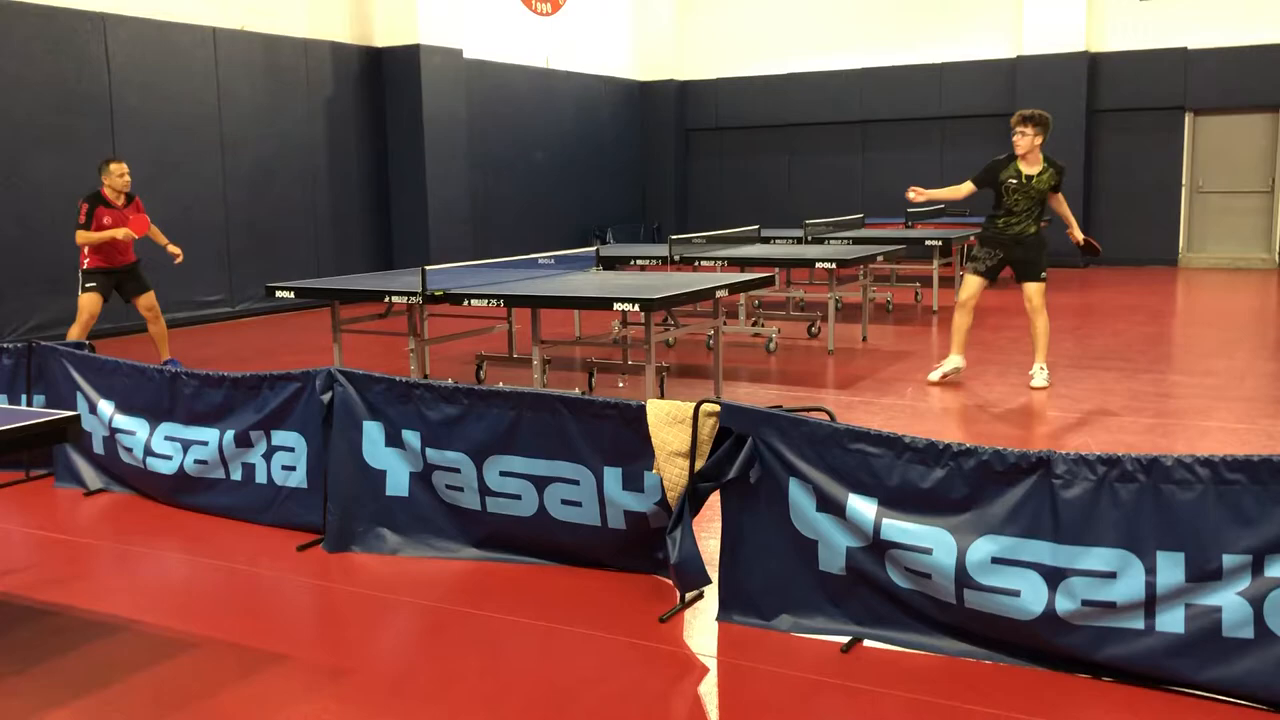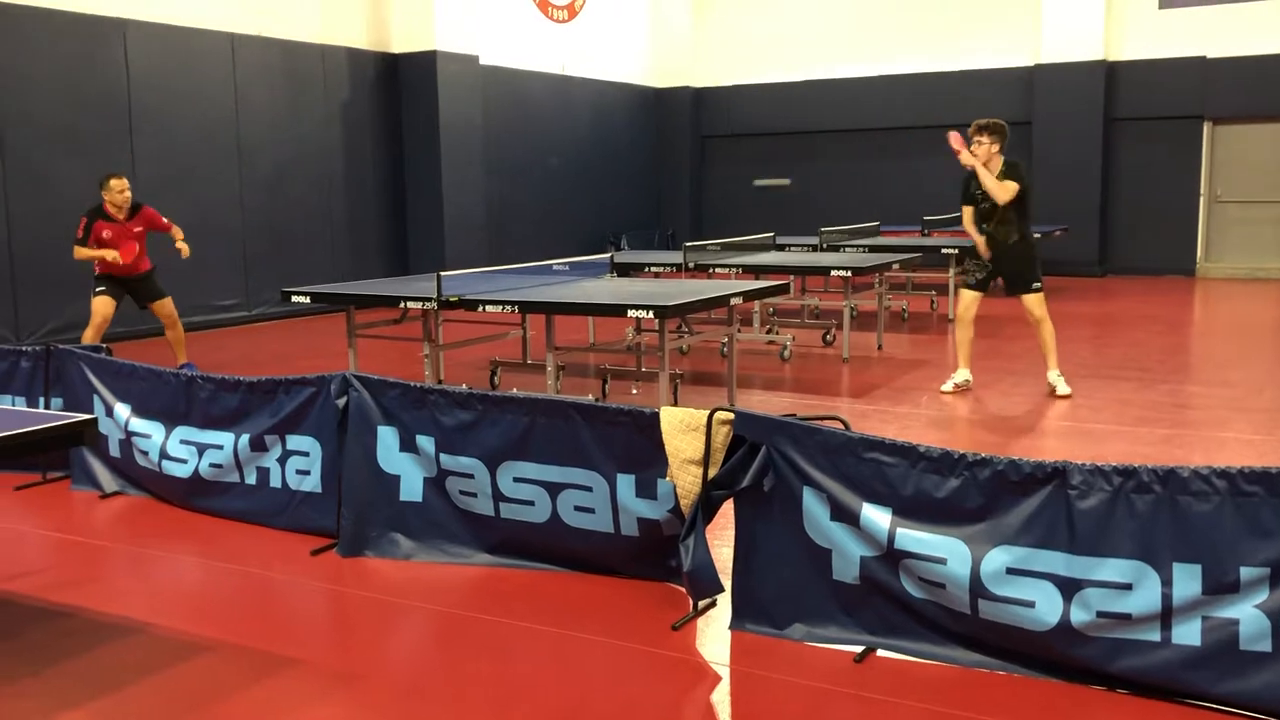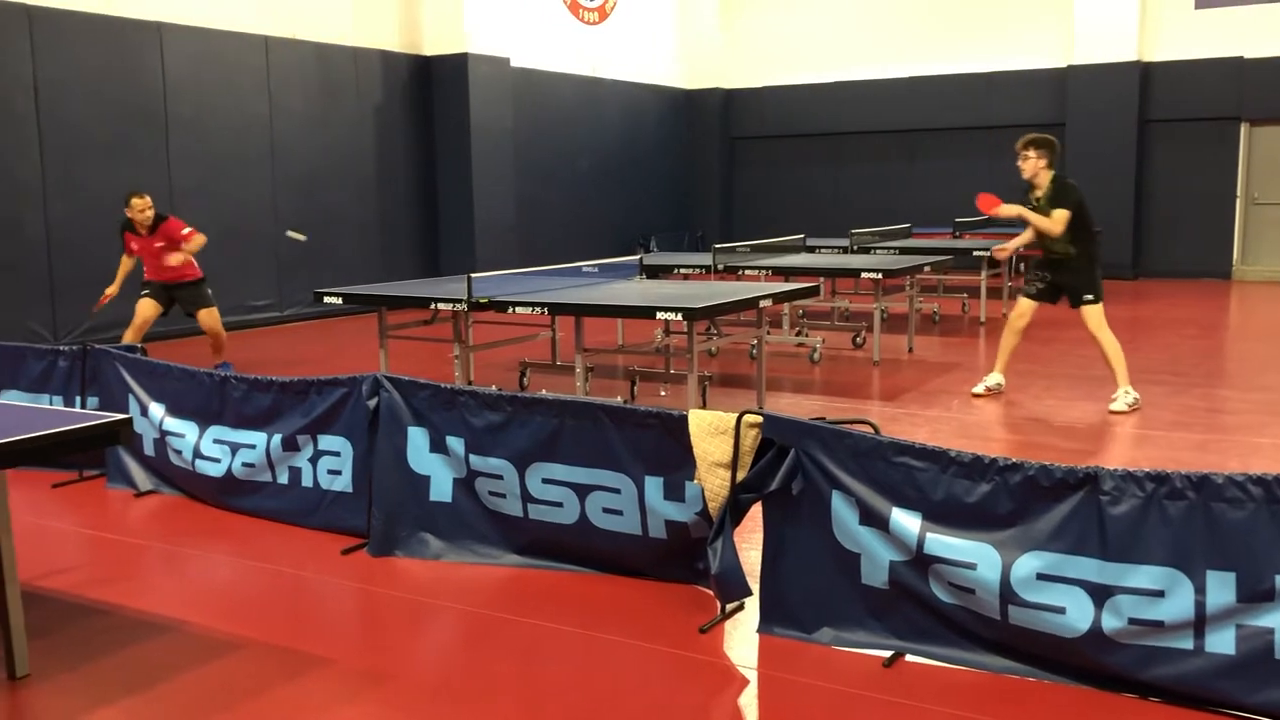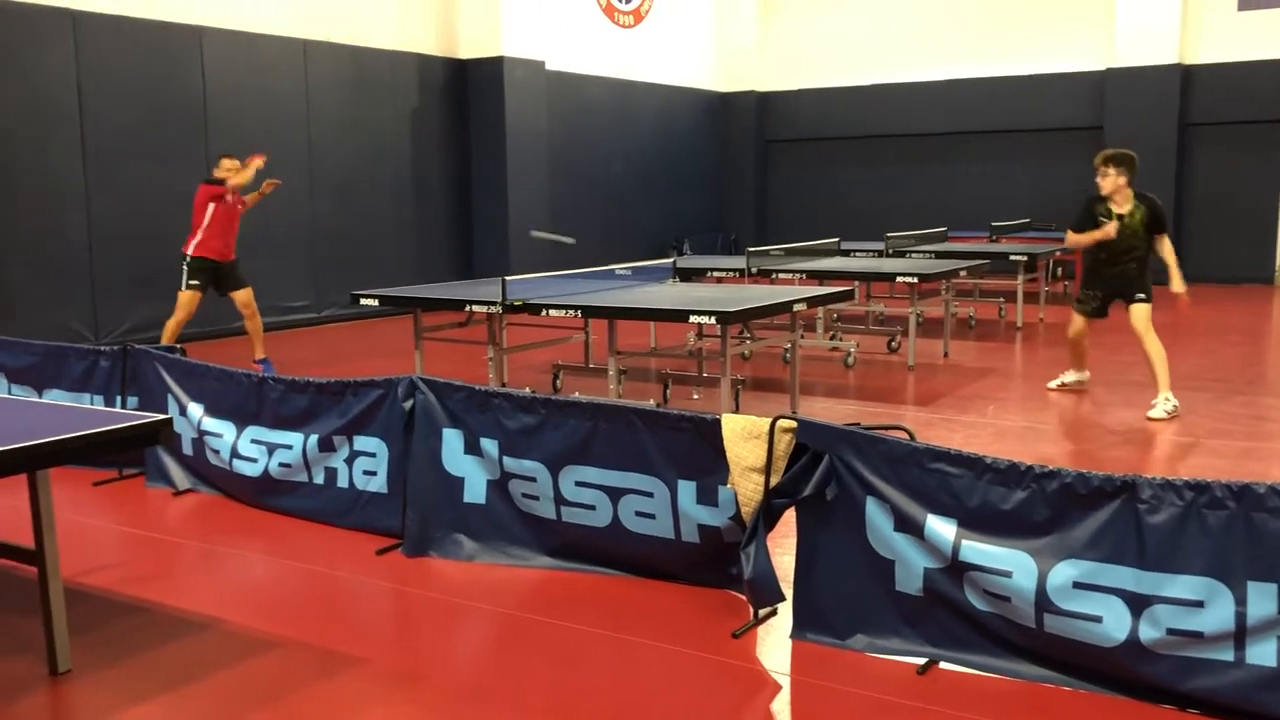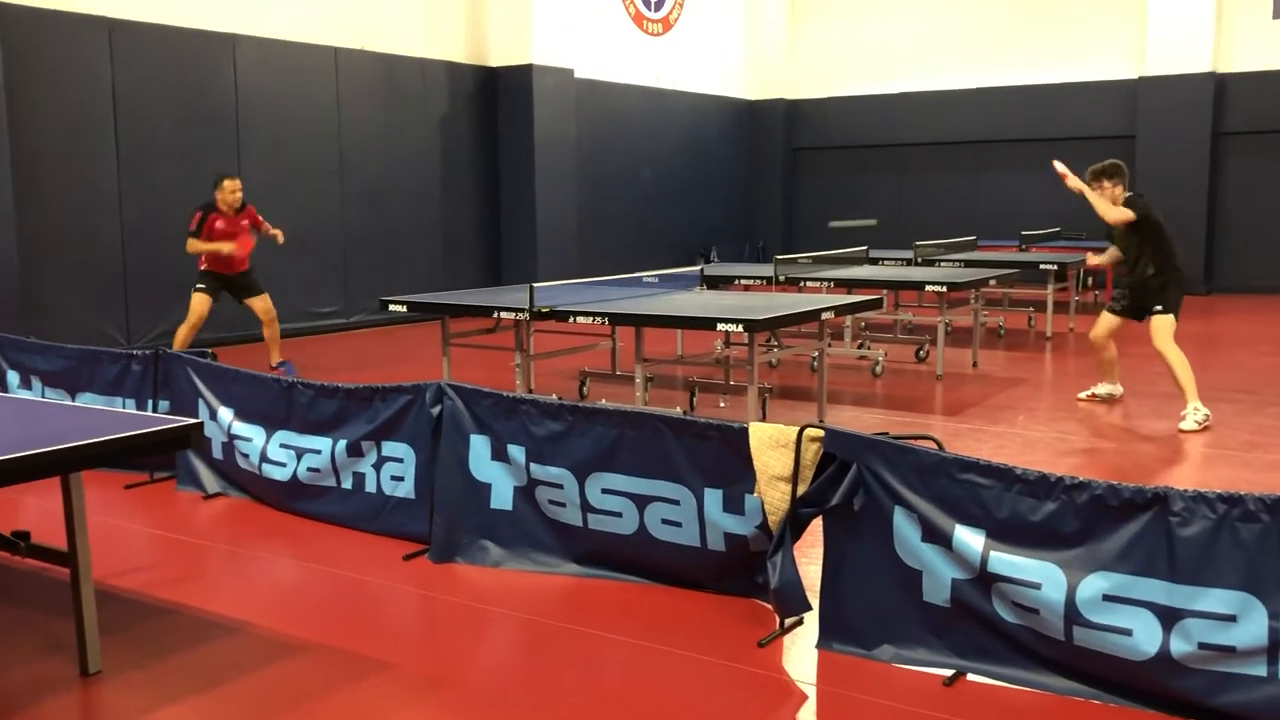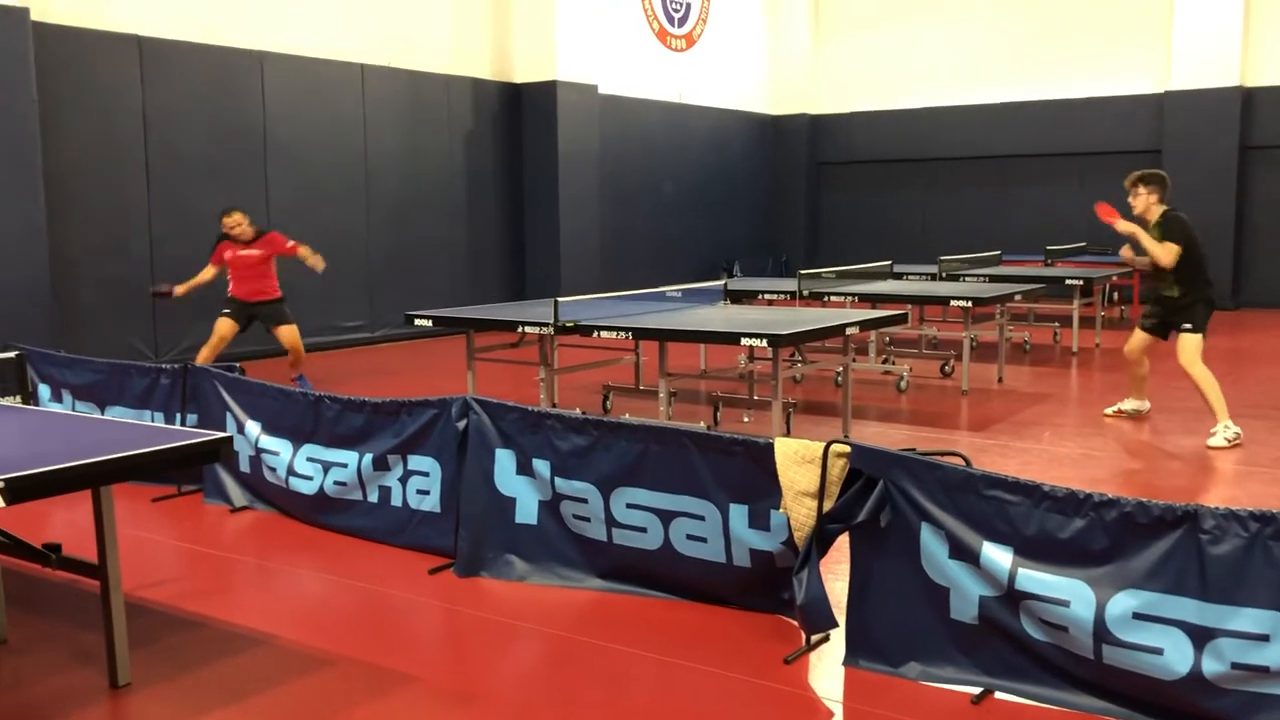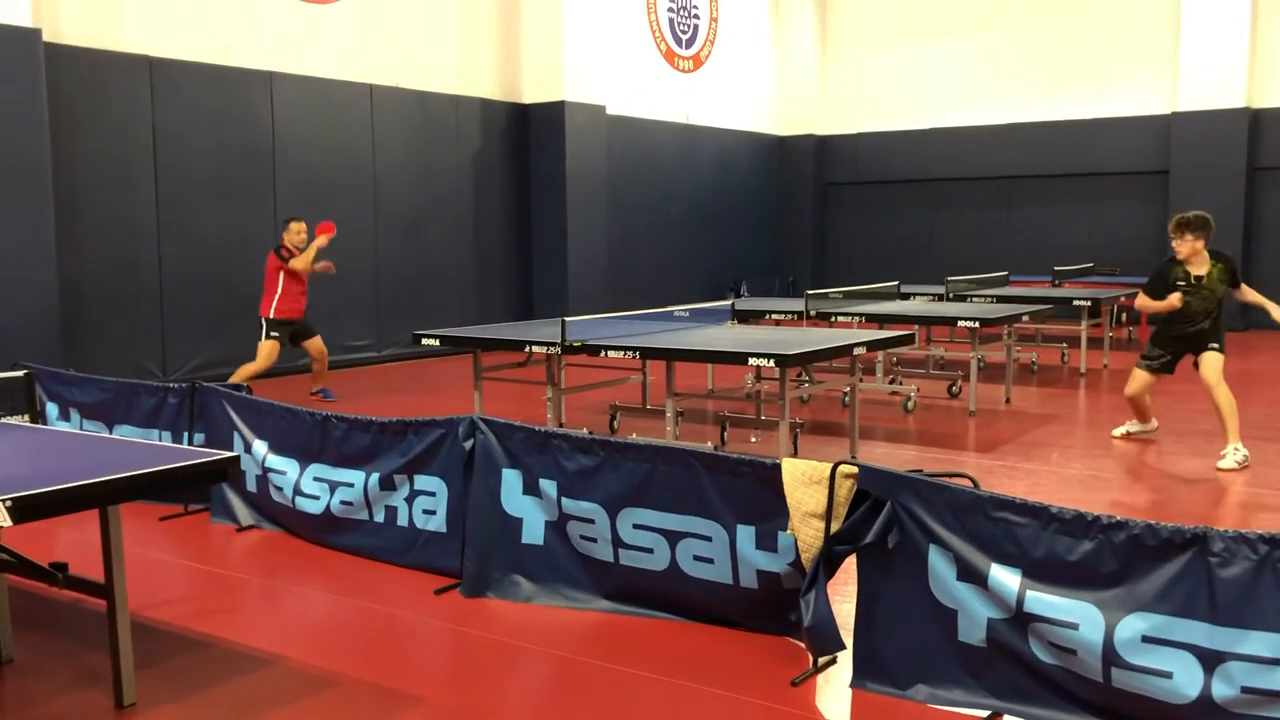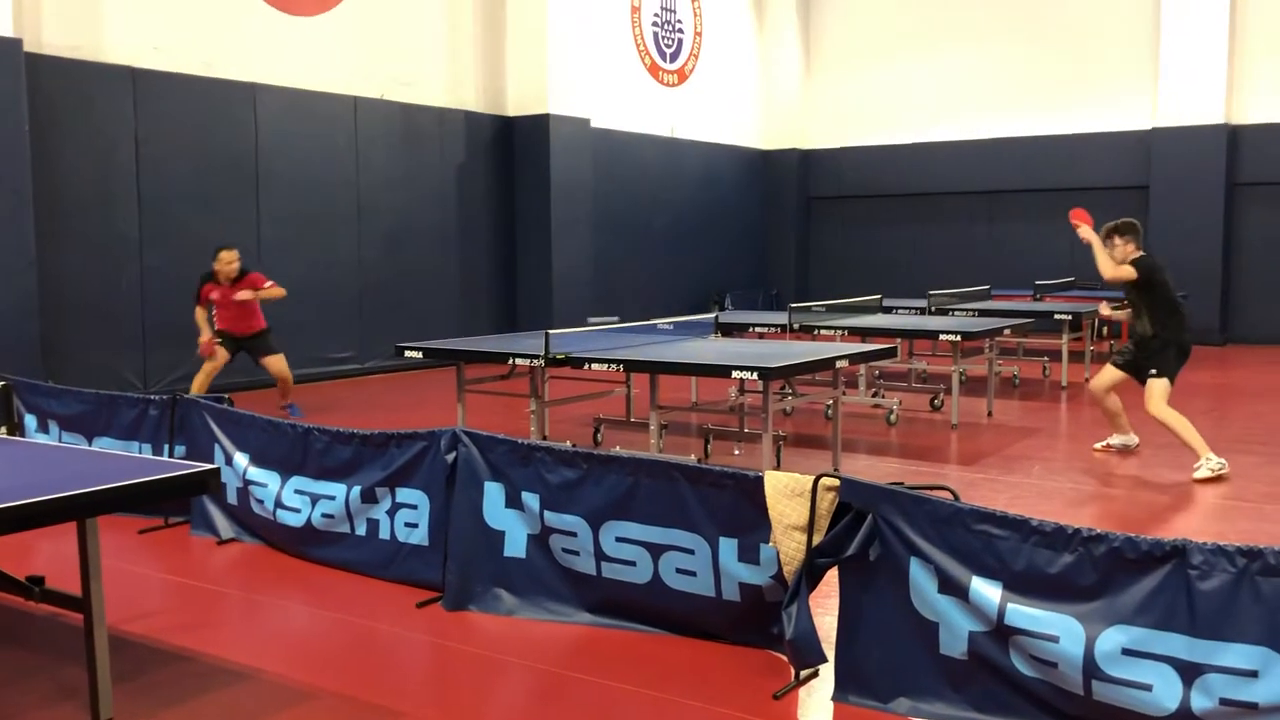
dt=0.4s
person 1, frame 1
left shoulder: (1053, 170)
right shoulder: (1000, 166)
right elbow: (961, 190)
left wrist: (1072, 224)
right wrist: (927, 194)
left hip: (1029, 242)
right hip: (994, 239)
left knee: (1035, 304)
right knee: (965, 299)
left ankle: (1040, 367)
right ankle: (954, 360)
person 1, frame 2
left shoulder: (1014, 171)
right shoulder: (971, 179)
left elbow: (1001, 197)
right elbow: (968, 215)
left wrist: (977, 164)
right wrist: (976, 237)
left hip: (1017, 250)
right hip: (984, 251)
left knee: (1037, 314)
right knee: (964, 311)
left ankle: (1054, 373)
right ankle: (963, 374)
person 1, frame 3
left shoulder: (1064, 188)
right shoulder: (1032, 192)
left elbow: (1055, 228)
left wrist: (1021, 212)
right wrist: (1013, 245)
left hip: (1081, 265)
right hip: (1050, 262)
left knee: (1096, 327)
right knee: (1016, 319)
left ankle: (1126, 391)
right ankle: (996, 377)
person 1, frame 4
left shoulder: (1148, 205)
right shoulder: (1093, 205)
left elbow: (1162, 239)
right elbow: (1070, 241)
left wrist: (1175, 274)
right wrist: (1098, 235)
left hip: (1133, 274)
right hip: (1098, 275)
left knee: (1142, 328)
right knee: (1074, 333)
left ankle: (1167, 399)
right ankle: (1079, 373)
person 1, frame 5
left shoulder: (1138, 204)
right shoulder: (1118, 212)
left elbow: (1111, 217)
left wrist: (1083, 188)
right wrist: (1099, 259)
left hip: (1164, 282)
right hip: (1136, 282)
left knee: (1162, 342)
right knee: (1099, 335)
left ankle: (1196, 408)
right ankle: (1111, 386)
person 1, frame 6
left shoulder: (1175, 222)
right shoulder: (1145, 226)
left elbow: (1166, 260)
left wrist: (1136, 231)
right wrist: (1131, 258)
left hip: (1193, 300)
right hip: (1165, 299)
left knee: (1188, 361)
right knee: (1132, 351)
left ankle: (1227, 426)
right ankle: (1138, 402)
person 1, frame 7
left shoulder: (1224, 264)
right shoulder: (1169, 268)
left elbow: (1239, 290)
right elbow: (1140, 304)
right wrist: (1165, 305)
left hip: (1206, 331)
right hip: (1169, 334)
left knee: (1211, 378)
right knee: (1133, 391)
left ankle: (1235, 448)
right ankle: (1144, 423)
person 1, frame 8
left shoulder: (1146, 264)
right shoulder: (1134, 270)
left elbow: (1109, 273)
left wrist: (1093, 238)
right wrist: (1112, 314)
left hip: (1169, 345)
right hip: (1146, 343)
left knee: (1155, 407)
right knee: (1098, 386)
left ankle: (1211, 459)
right ankle: (1125, 437)
person 2, frame 1
left shoulder: (133, 201)
right shoulder: (91, 203)
left elbow: (147, 226)
right elbow: (80, 239)
left wrist: (167, 245)
right wrist: (114, 232)
left hip: (127, 266)
right hip: (96, 268)
left knee: (153, 312)
right knee: (86, 317)
left ankle: (167, 361)
person 2, frame 2
left shoulder: (142, 211)
right shoulder: (92, 218)
left elbow: (173, 228)
right elbow: (78, 252)
left wrist: (180, 241)
right wrist: (104, 253)
left hip: (142, 274)
right hip: (111, 276)
left knee: (171, 318)
right knee: (99, 321)
left ankle: (183, 364)
person 2, frame 3
left shoulder: (168, 224)
right shoulder: (127, 229)
left elbow: (199, 238)
right elbow: (129, 256)
left wrist: (185, 253)
right wrist: (116, 284)
left hip: (189, 281)
right hip: (157, 283)
left knee: (214, 328)
right knee: (140, 322)
left ankle: (220, 363)
person 2, frame 4
left shoulder: (233, 194)
right shoulder: (209, 187)
left elbow: (241, 206)
right elbow: (240, 181)
left wrist: (262, 191)
right wrist: (253, 165)
left hip: (226, 262)
right hip: (199, 260)
left knee: (250, 309)
right knee: (182, 315)
left ankle: (260, 359)
person 2, frame 5
left shoulder: (245, 210)
right shoulder: (204, 213)
left elbow: (262, 226)
right elbow: (191, 246)
left wrist: (273, 231)
right wrist: (221, 247)
left hip: (240, 273)
right hip: (212, 273)
left knee: (269, 315)
right knee: (195, 318)
left ankle: (278, 364)
person 2, frame 6
left shoulder: (267, 238)
right shoulder: (223, 243)
left elbow: (297, 249)
right elbow: (211, 270)
left wrist: (311, 258)
right wrist: (187, 287)
left hip: (269, 301)
right hip: (238, 300)
left knee: (294, 345)
right knee: (218, 339)
left ankle: (297, 376)
person 2, frame 7
left shoulder: (298, 254)
right shoulder: (281, 251)
right elbow: (301, 266)
left wrist: (316, 267)
right wrist: (316, 244)
left hip: (296, 318)
right hip: (275, 318)
left knee: (321, 353)
right knee: (263, 364)
left ankle: (317, 389)
person 2, frame 8
left shoulder: (248, 277)
right shoulder: (205, 282)
left elbow: (280, 292)
right elbow: (200, 309)
left wrist: (254, 295)
right wrist: (205, 332)
left hip: (256, 333)
right hip: (225, 334)
left knee: (283, 374)
right knee: (209, 369)
left ankle: (286, 404)
